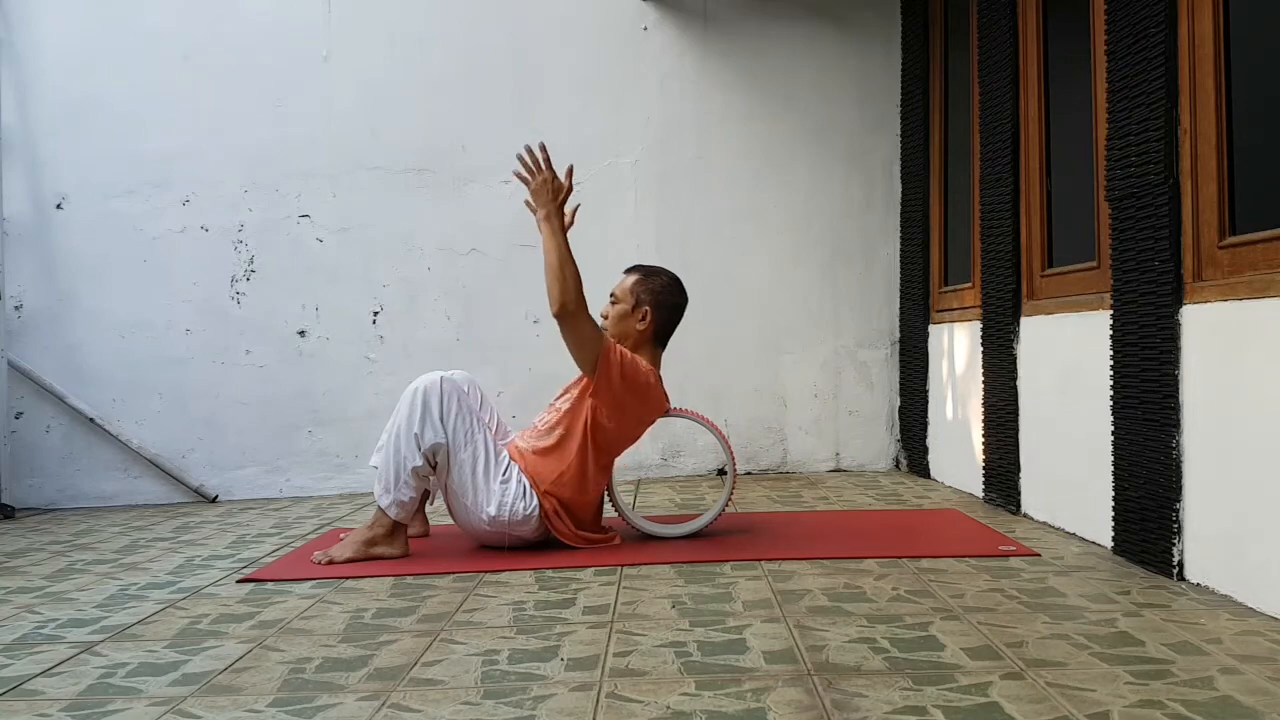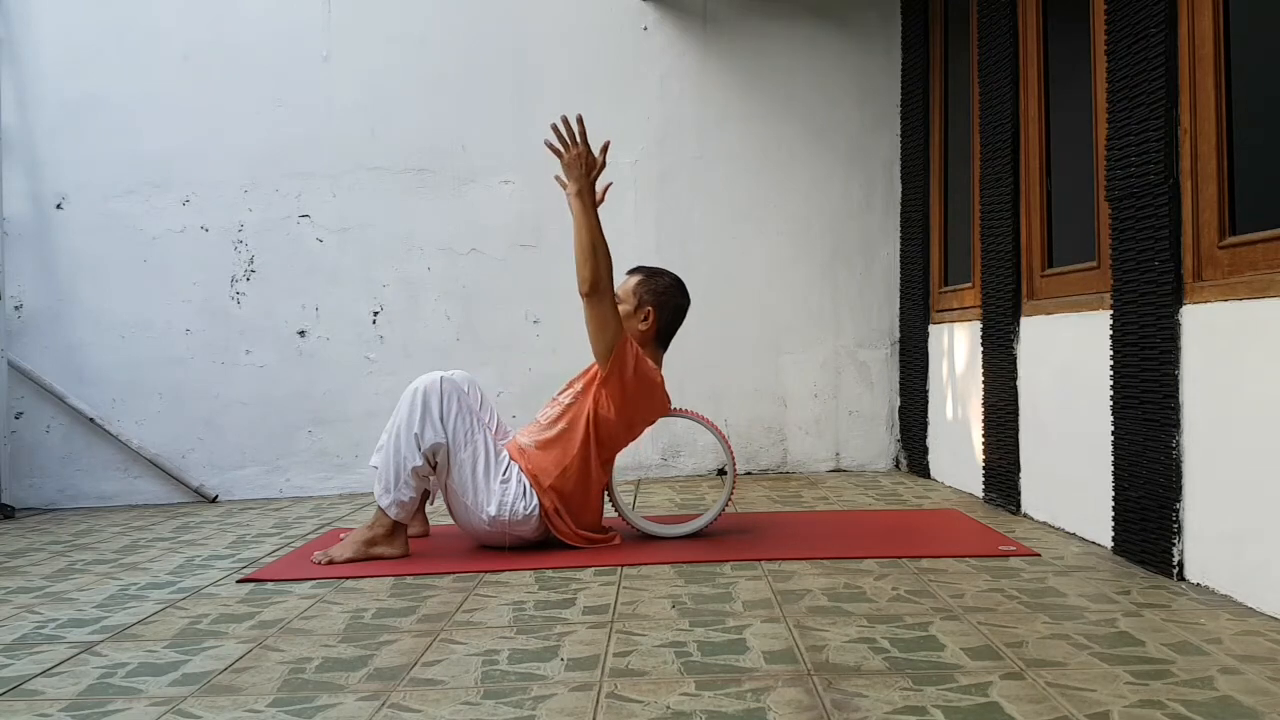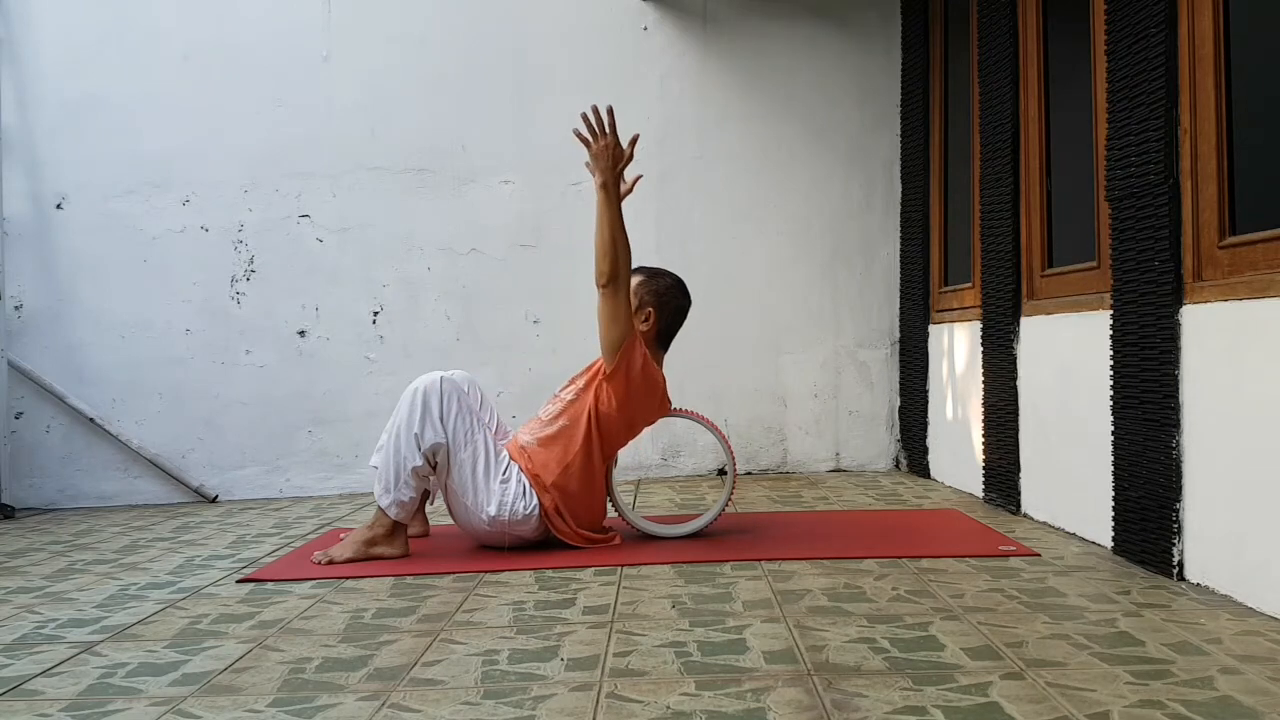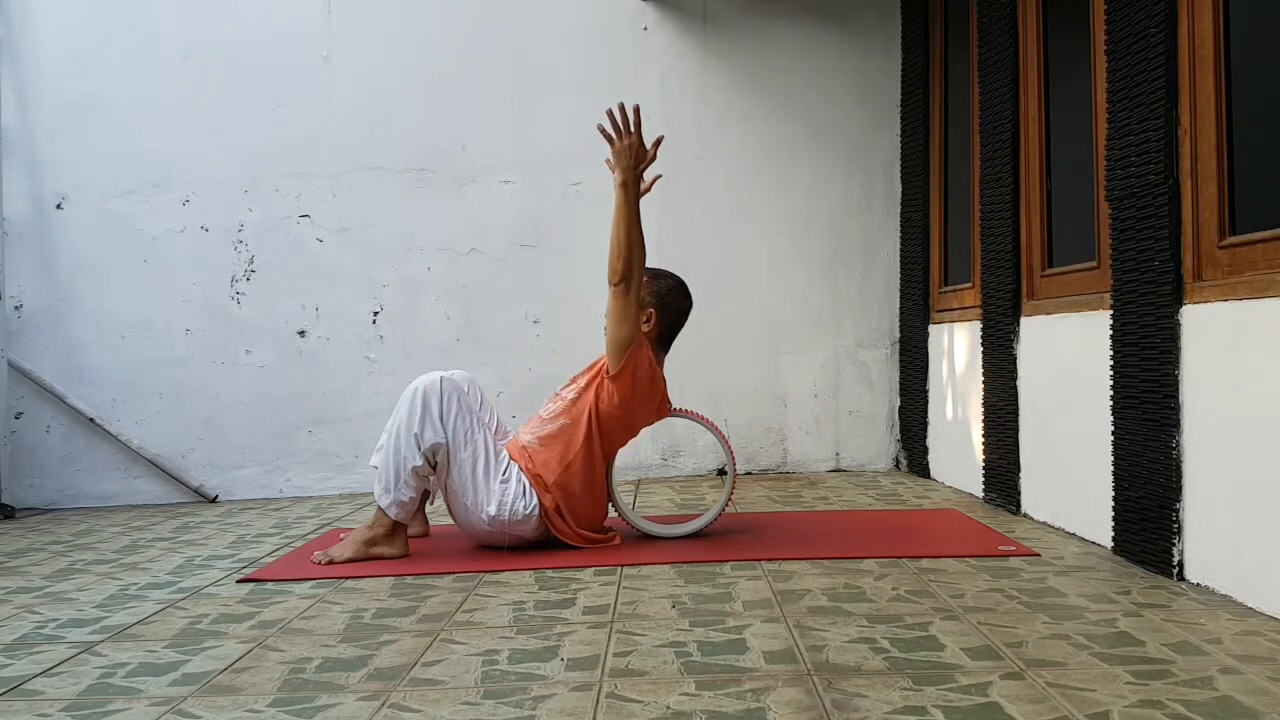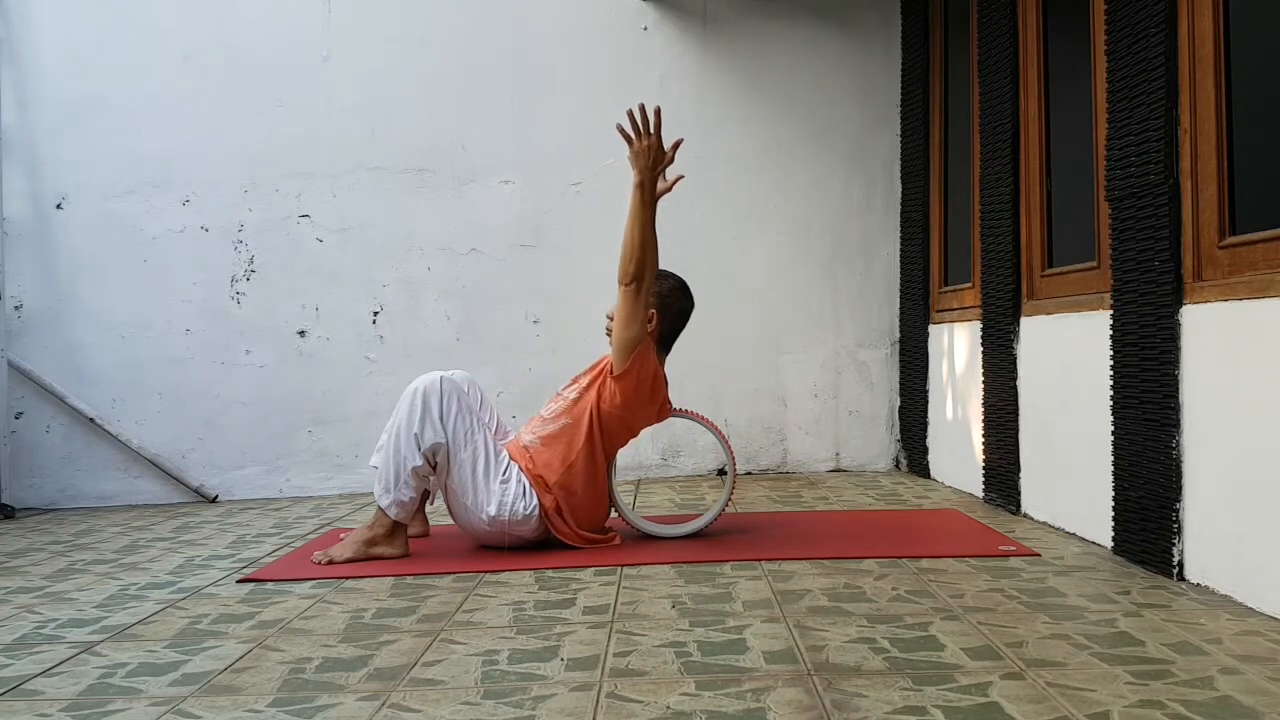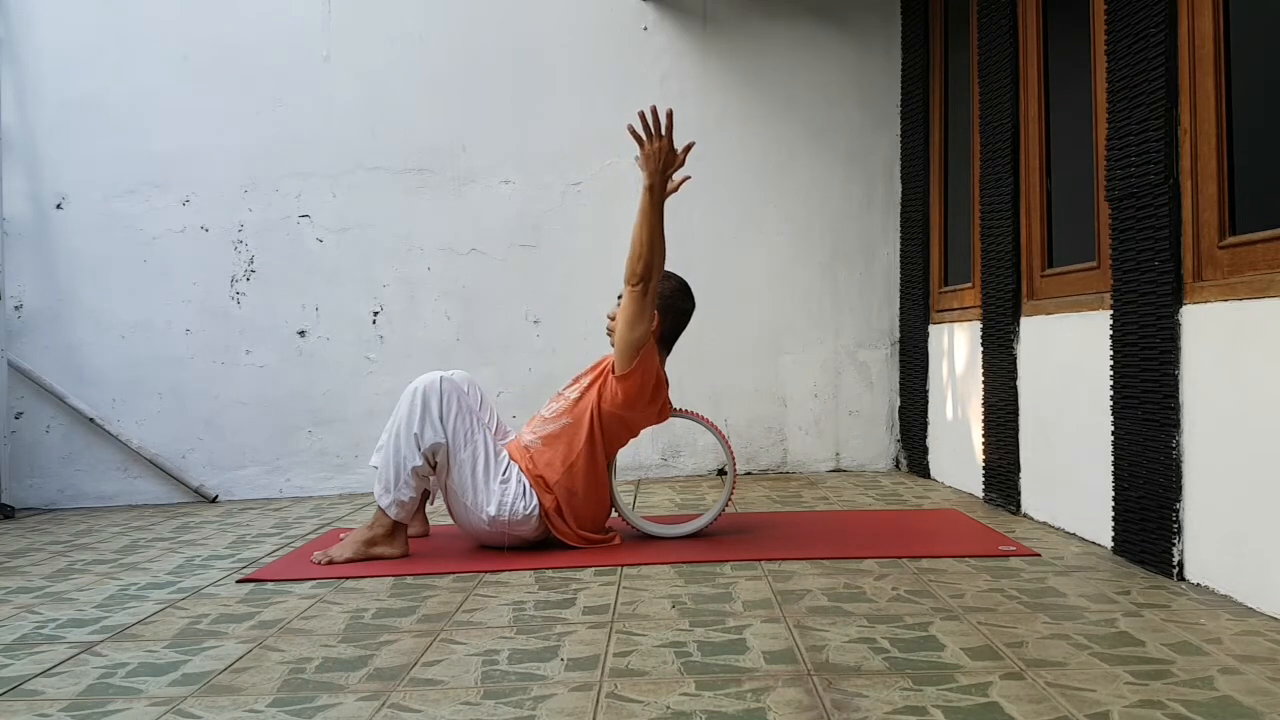
dt=0.3s
person 1, frame 1
left shoulder: (632, 379)
right shoulder: (632, 378)
left elbow: (566, 308)
right elbow: (574, 314)
left wrist: (551, 217)
right wrist: (552, 231)
left hip: (516, 508)
right hip: (520, 485)
left knee: (434, 393)
right knee: (456, 388)
left ankle: (386, 531)
right ankle: (410, 512)
person 1, frame 2
left shoulder: (636, 377)
right shoulder: (634, 378)
left elbow: (592, 288)
right elbow: (597, 294)
left wrist: (581, 194)
right wrist: (582, 205)
left hip: (513, 509)
right hip: (519, 484)
left knee: (434, 392)
right knee: (457, 387)
left ankle: (385, 530)
right ankle: (409, 512)
person 1, frame 3
left shoulder: (636, 376)
right shoulder: (635, 379)
left elbow: (610, 282)
right elbow: (616, 286)
left wrist: (607, 187)
right wrist: (610, 195)
left hip: (515, 507)
right hip: (518, 483)
left knee: (435, 392)
right knee: (456, 386)
left ankle: (386, 530)
right ankle: (411, 510)
person 1, frame 4
left shoulder: (638, 375)
right shoulder: (636, 379)
left elbow: (621, 281)
right elbow: (628, 284)
left wrist: (627, 187)
right wrist: (628, 193)
left hip: (513, 507)
right hip: (518, 482)
left knee: (435, 391)
right knee: (457, 386)
left ankle: (386, 529)
right ankle: (411, 511)
person 1, frame 5
left shoulder: (639, 376)
right shoulder: (636, 379)
left elbow: (634, 280)
right elbow: (641, 284)
left wrist: (643, 186)
right wrist: (648, 196)
left hip: (515, 506)
right hip: (518, 480)
left knee: (435, 391)
right knee: (456, 386)
left ankle: (386, 530)
right ankle: (411, 511)
person 1, frame 6
left shoulder: (640, 375)
right shoulder: (636, 378)
left elbow: (641, 282)
right elbow: (647, 285)
left wrist: (652, 188)
right wrist: (656, 195)
left hip: (514, 506)
right hip: (518, 481)
left knee: (434, 391)
right knee: (455, 385)
left ankle: (386, 529)
right ankle: (411, 510)
